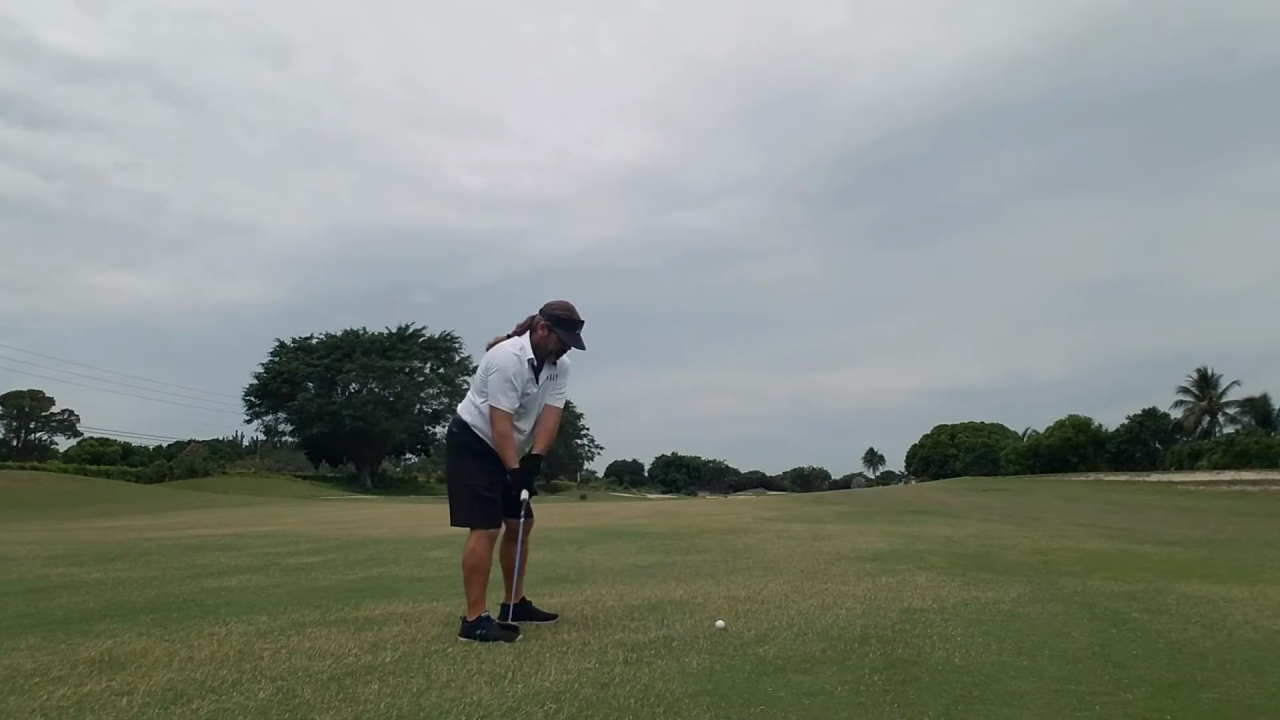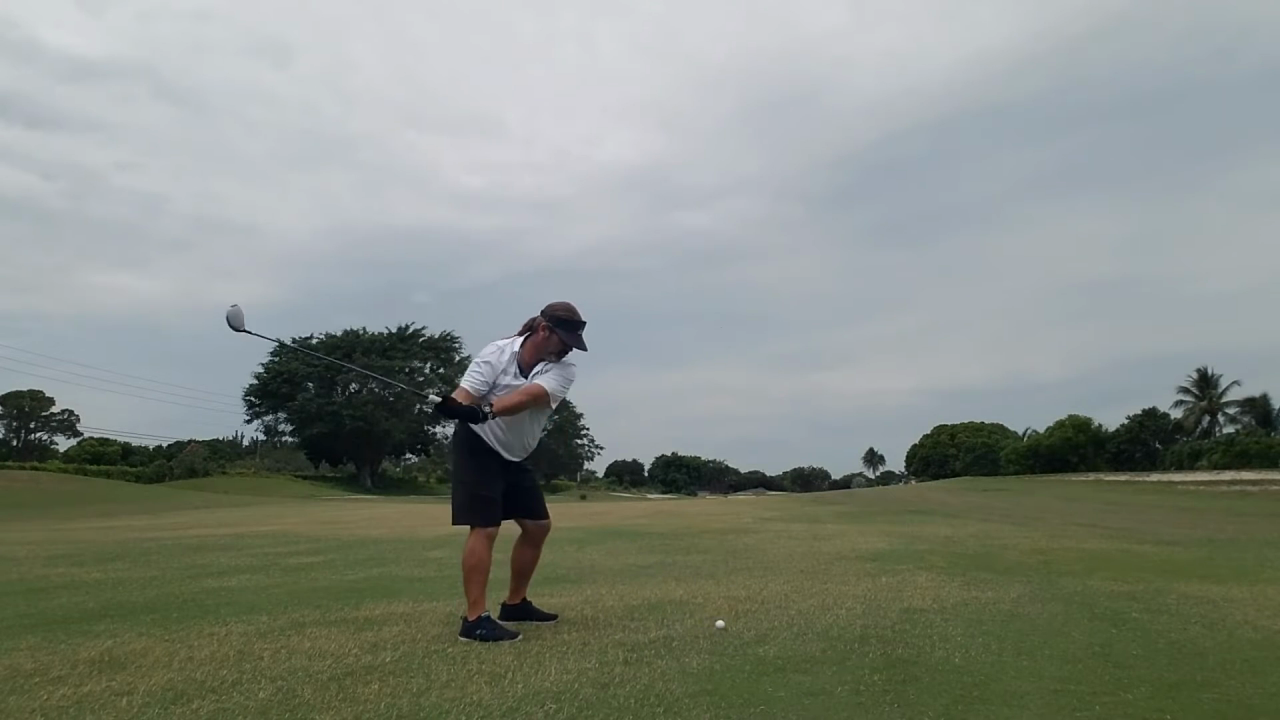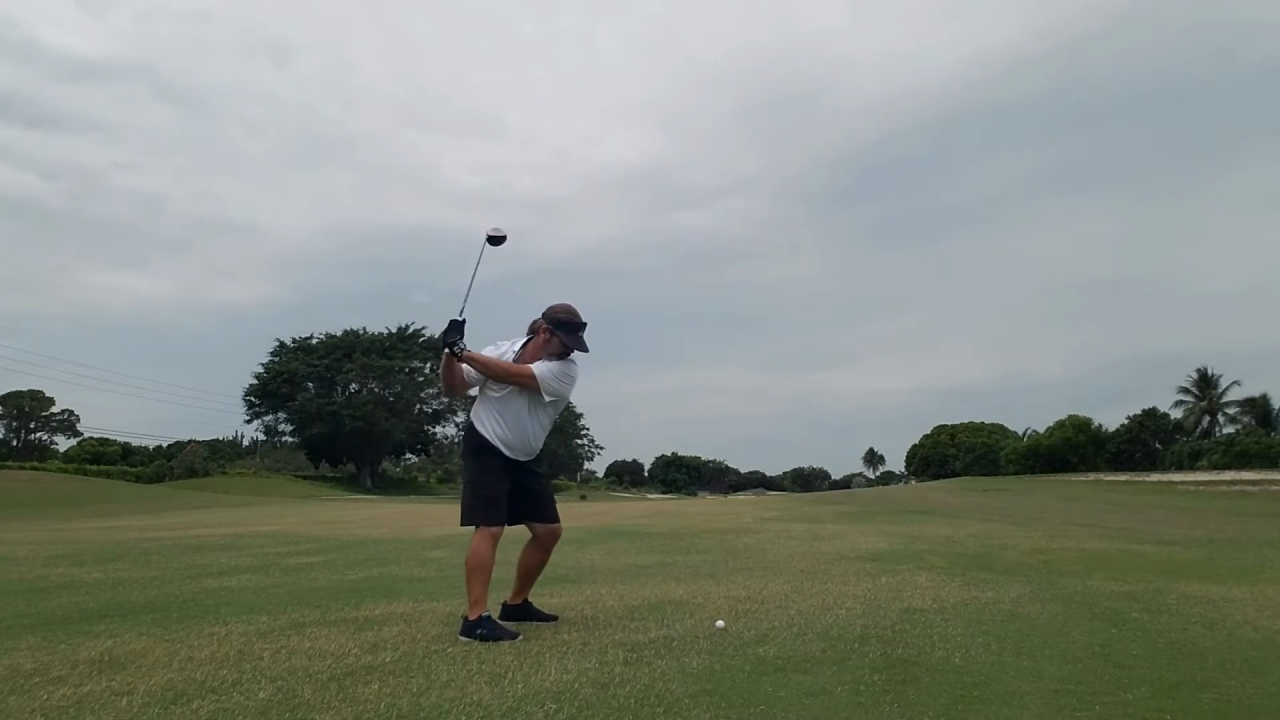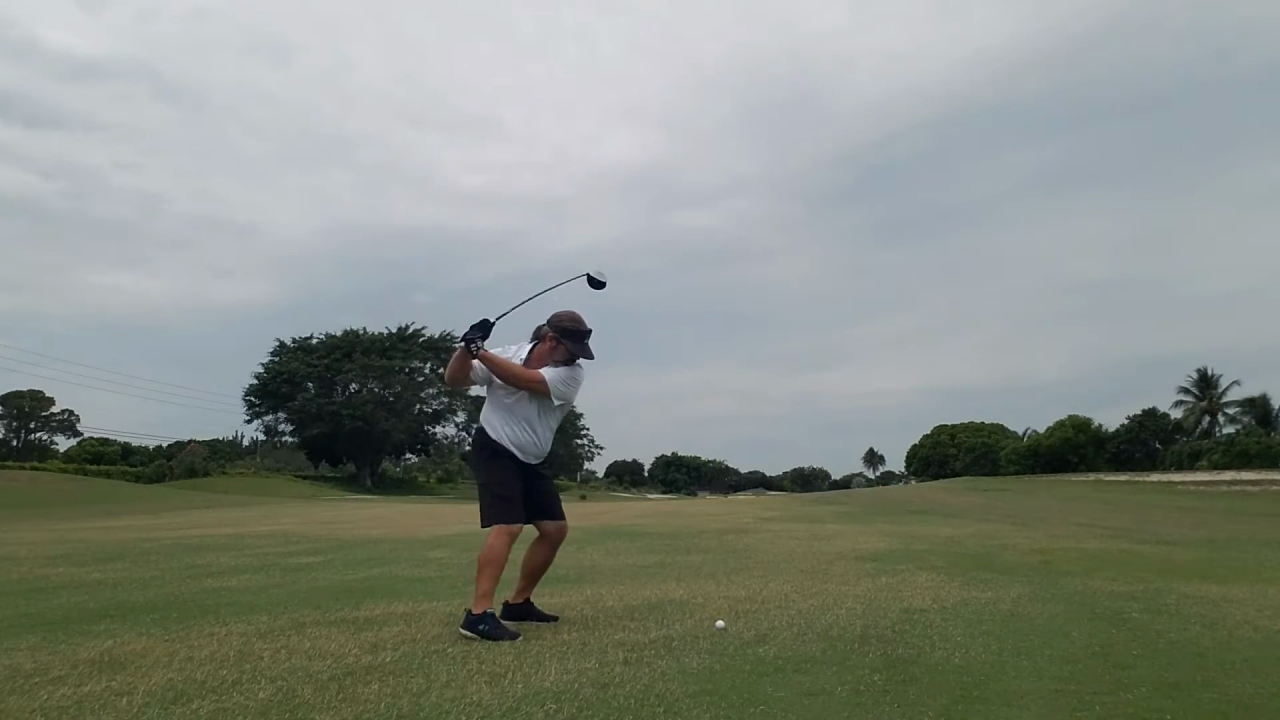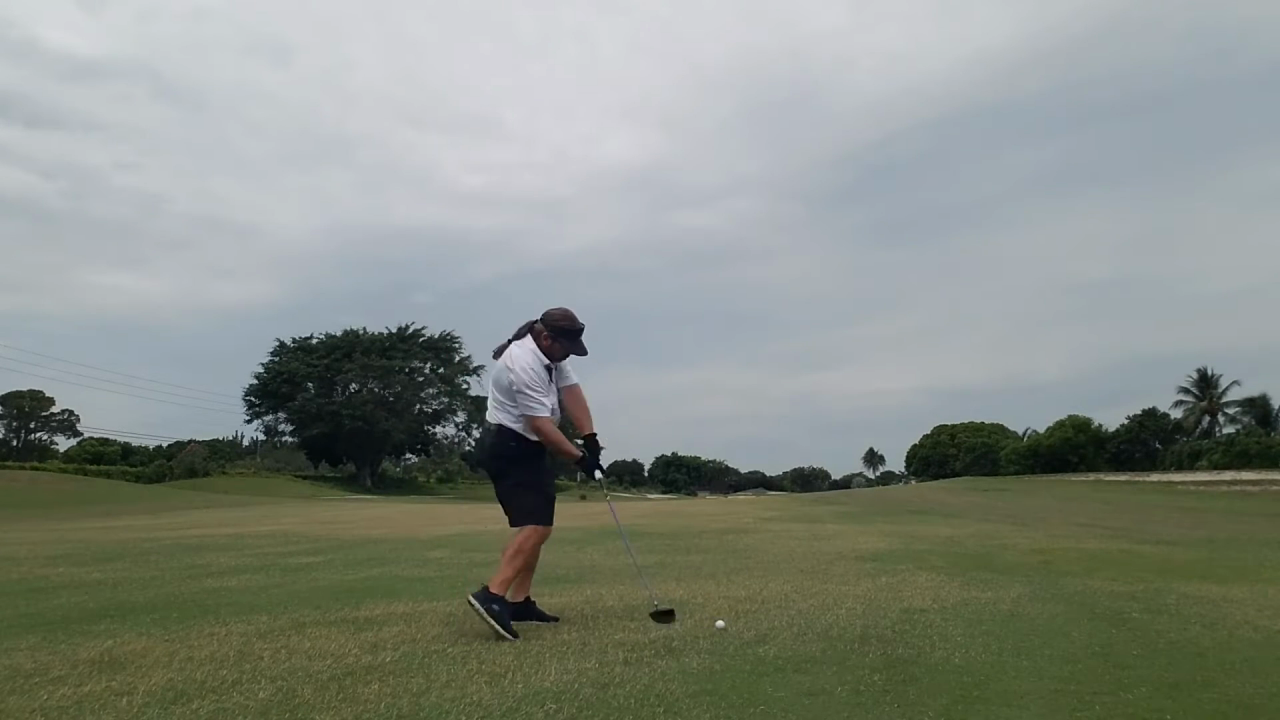
dt=0.2s
person 1, frame 1
left shoulder: (559, 366)
right shoulder: (509, 358)
left elbow: (550, 415)
right elbow: (500, 421)
left wrist: (535, 458)
right wrist: (514, 468)
left hip: (507, 454)
right hip: (472, 446)
left knee: (519, 525)
right knee: (485, 529)
left ankle: (515, 603)
right ankle: (474, 619)
person 1, frame 2
left shoulder: (564, 370)
right shoulder: (497, 353)
left elbow: (527, 397)
right elbow: (463, 396)
left wrist: (487, 412)
right wrist: (454, 405)
left hip: (515, 456)
right hip: (477, 449)
left knee: (538, 526)
right knee: (484, 528)
left ankle: (515, 603)
right ankle: (475, 619)
person 1, frame 3
left shoulder: (565, 370)
right shoulder: (501, 351)
left elbow: (513, 375)
right elbow: (453, 388)
left wrist: (464, 353)
right wrist: (451, 354)
left hip: (524, 460)
right hip: (484, 450)
left knee: (549, 531)
right knee: (489, 529)
left ankle: (516, 604)
right ankle: (476, 619)
person 1, frame 4
left shoulder: (572, 374)
right shoulder: (509, 354)
left elbow: (524, 380)
right elbow: (454, 379)
left wrist: (481, 353)
right wrist: (467, 348)
left hip: (530, 462)
right hip: (494, 454)
left knee: (555, 529)
right knee: (506, 527)
left ankle: (518, 603)
right ankle: (479, 614)
person 1, frame 5
left shoulder: (552, 358)
right shoulder: (523, 365)
left elbow: (573, 396)
right elbow: (542, 427)
left wrist: (590, 439)
right wrist: (577, 456)
left hip: (517, 449)
right hip: (513, 449)
left knee: (535, 523)
right knee: (536, 524)
left ankle: (519, 600)
right ankle: (493, 595)
